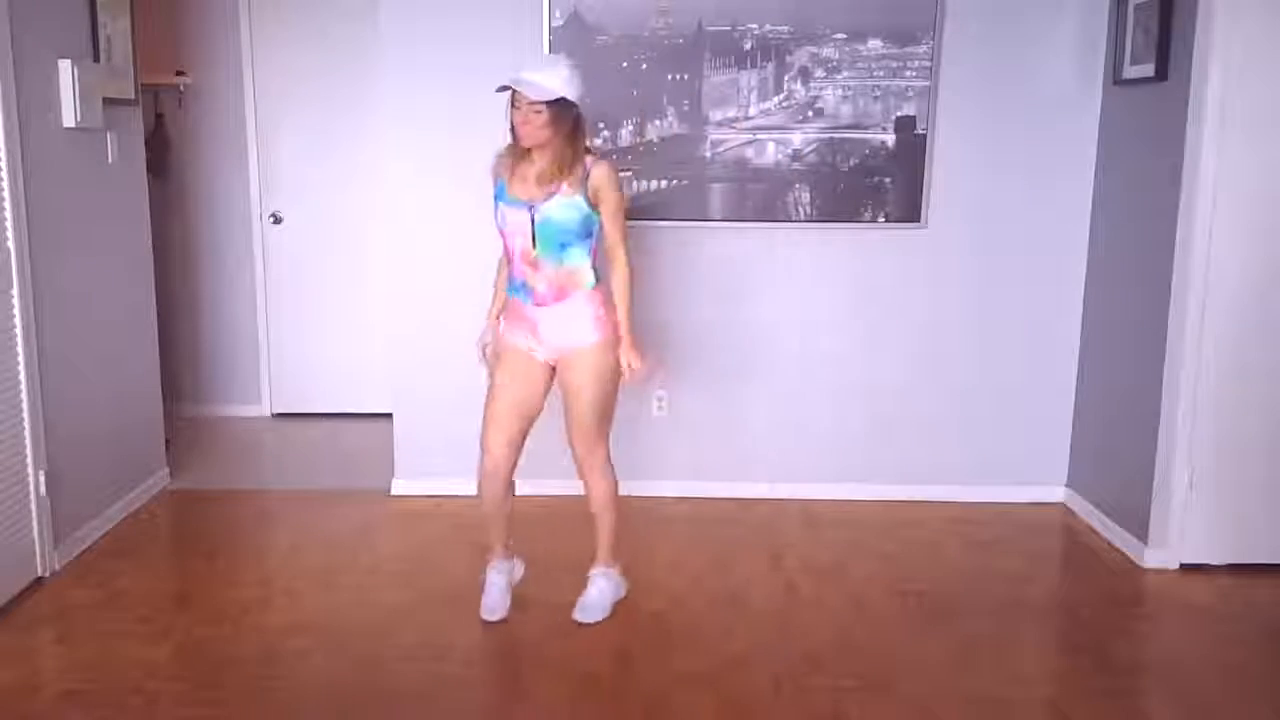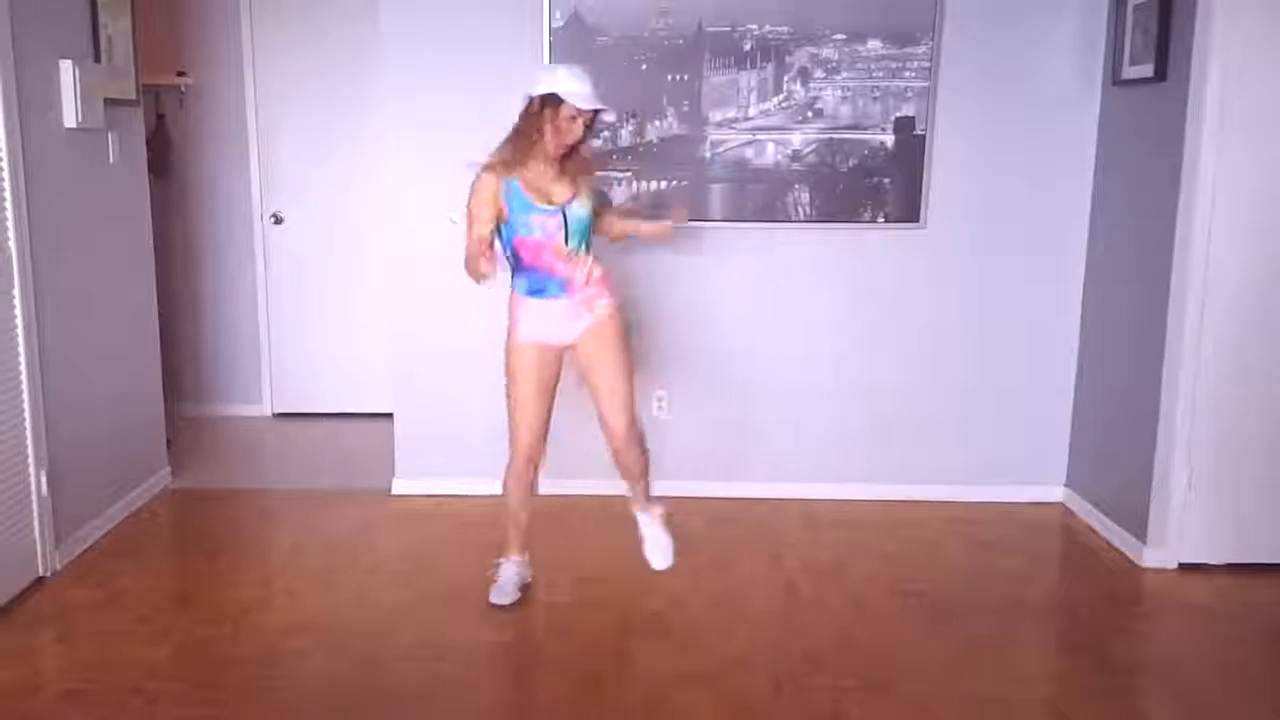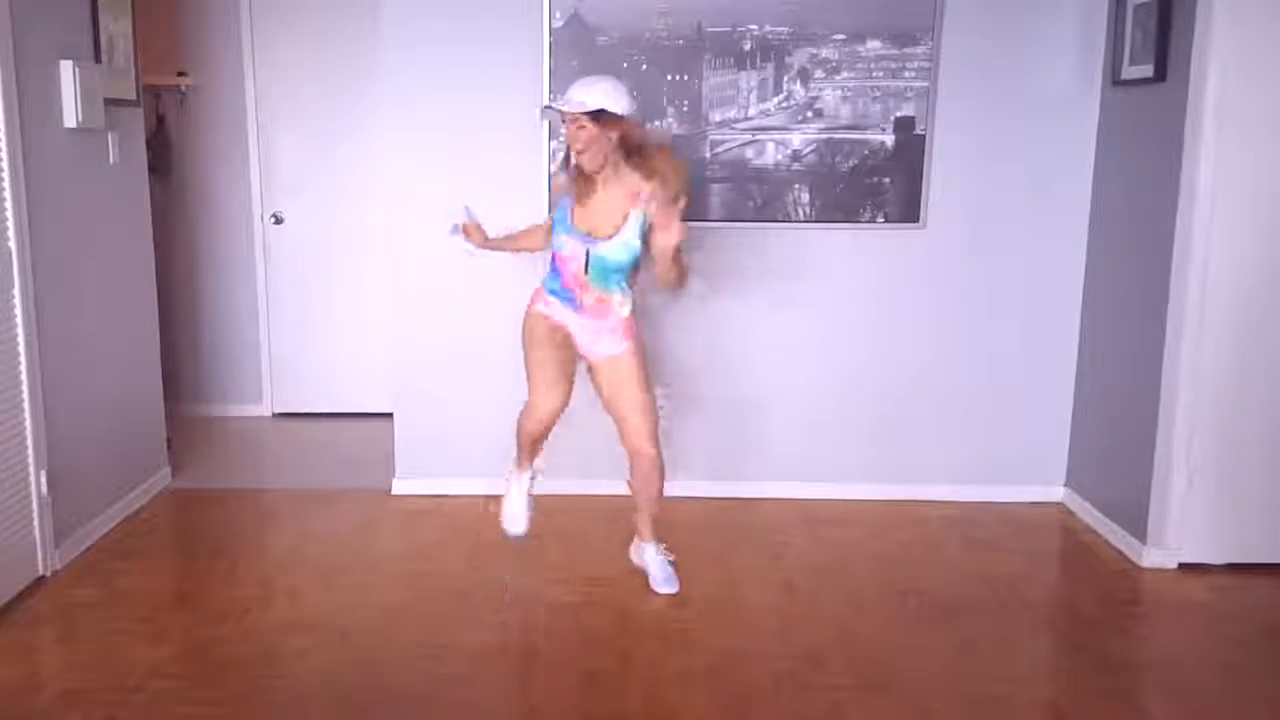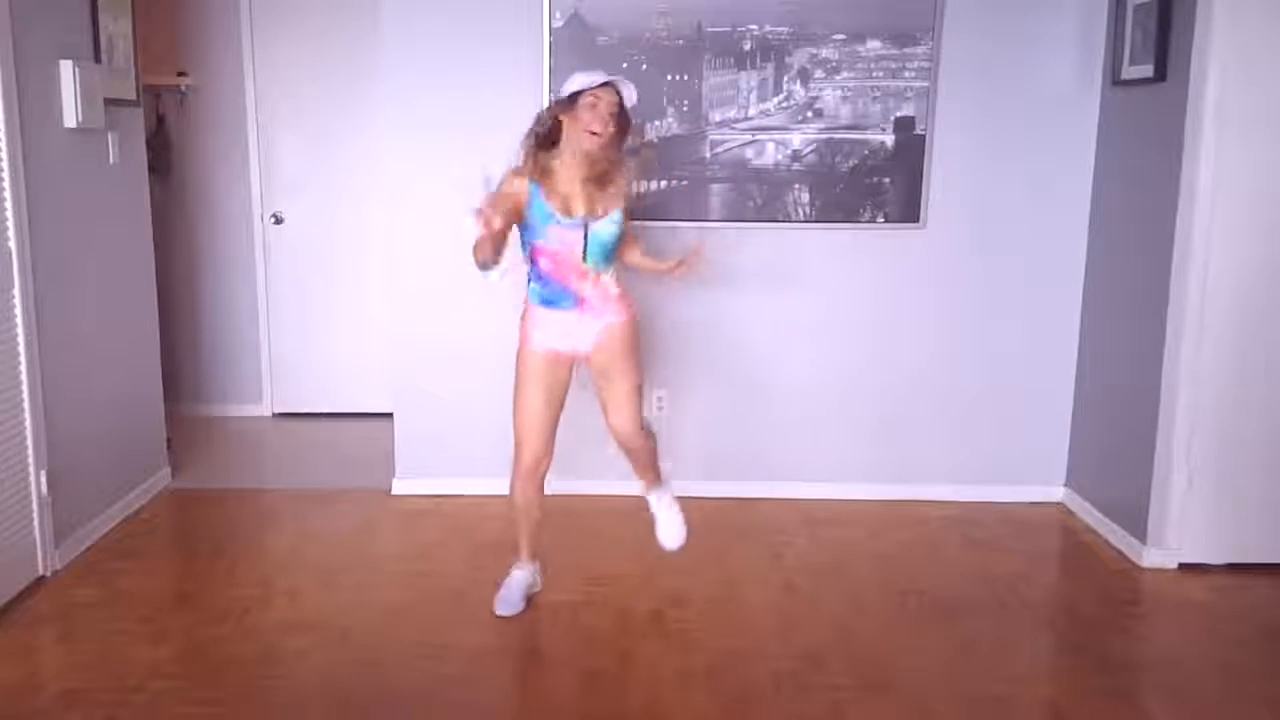
dt=0.4s
person 1, frame 1
left shoulder: (594, 174)
right shoulder: (504, 168)
left elbow: (616, 254)
left wrist: (625, 336)
right wrist: (494, 314)
left hip: (583, 326)
right hip: (522, 329)
left knee: (589, 453)
right knee: (494, 457)
left ankle: (606, 572)
right ankle: (500, 562)
person 1, frame 2
left shoulder: (579, 169)
right shoulder: (494, 181)
right elbow: (474, 260)
left wrist: (652, 228)
right wrist: (480, 261)
left hip: (593, 309)
right hip: (534, 319)
left knee: (621, 426)
right knee: (526, 448)
left ankle: (645, 508)
right ankle: (513, 560)
person 1, frame 3
left shoulder: (654, 193)
right shoulder: (568, 183)
left elbow: (671, 280)
left wrist: (668, 251)
right wrist: (489, 241)
left hip: (612, 331)
right hip: (552, 314)
left knee: (645, 448)
right knee: (548, 402)
left ankle: (647, 545)
right ankle: (522, 471)
person 1, frame 4
left shoulder: (614, 180)
right shoulder: (522, 182)
right elbow: (485, 260)
left wrist: (660, 266)
right wrist: (491, 234)
left hip: (607, 319)
right hip: (546, 328)
left knee: (626, 427)
right knee: (530, 458)
left ankle: (655, 489)
right ankle: (524, 566)
